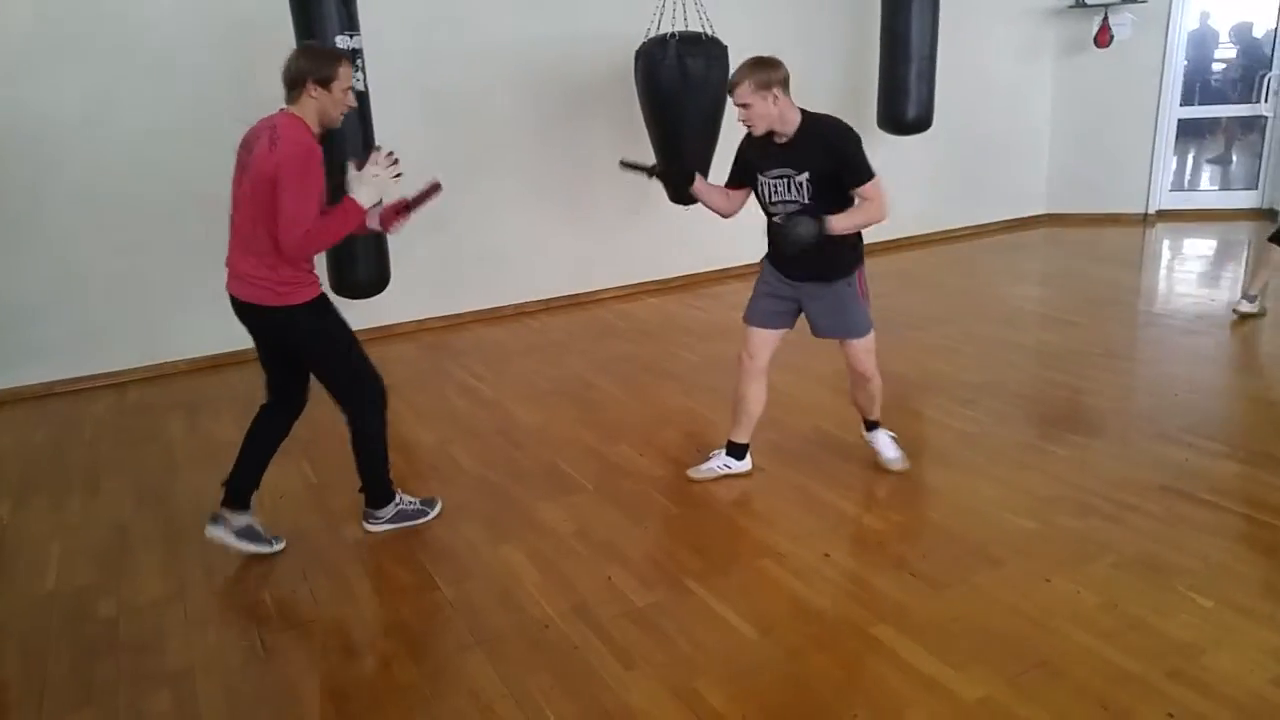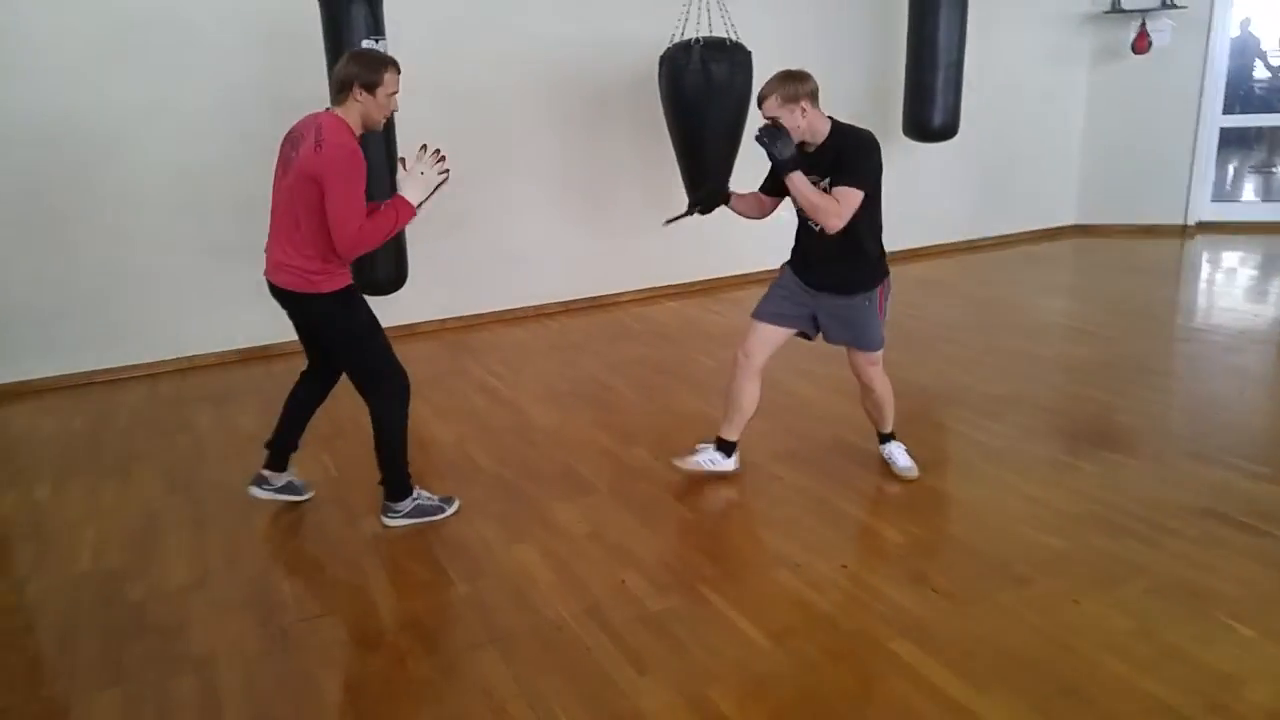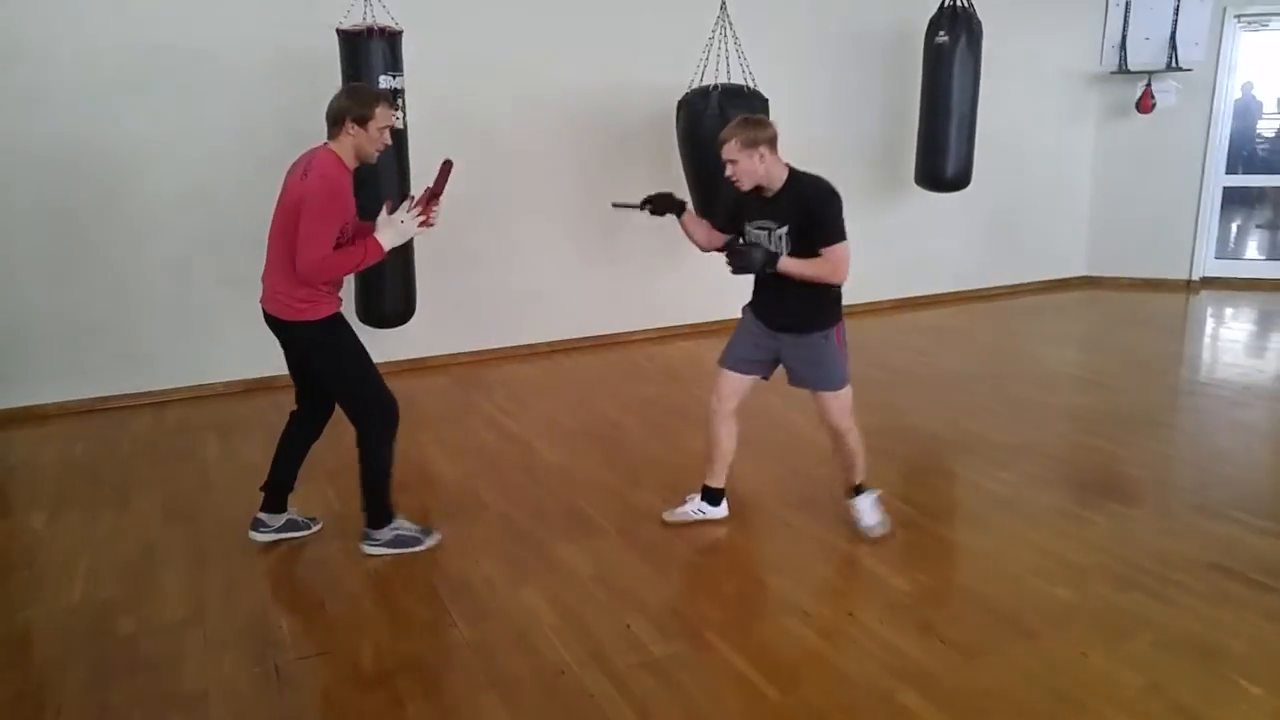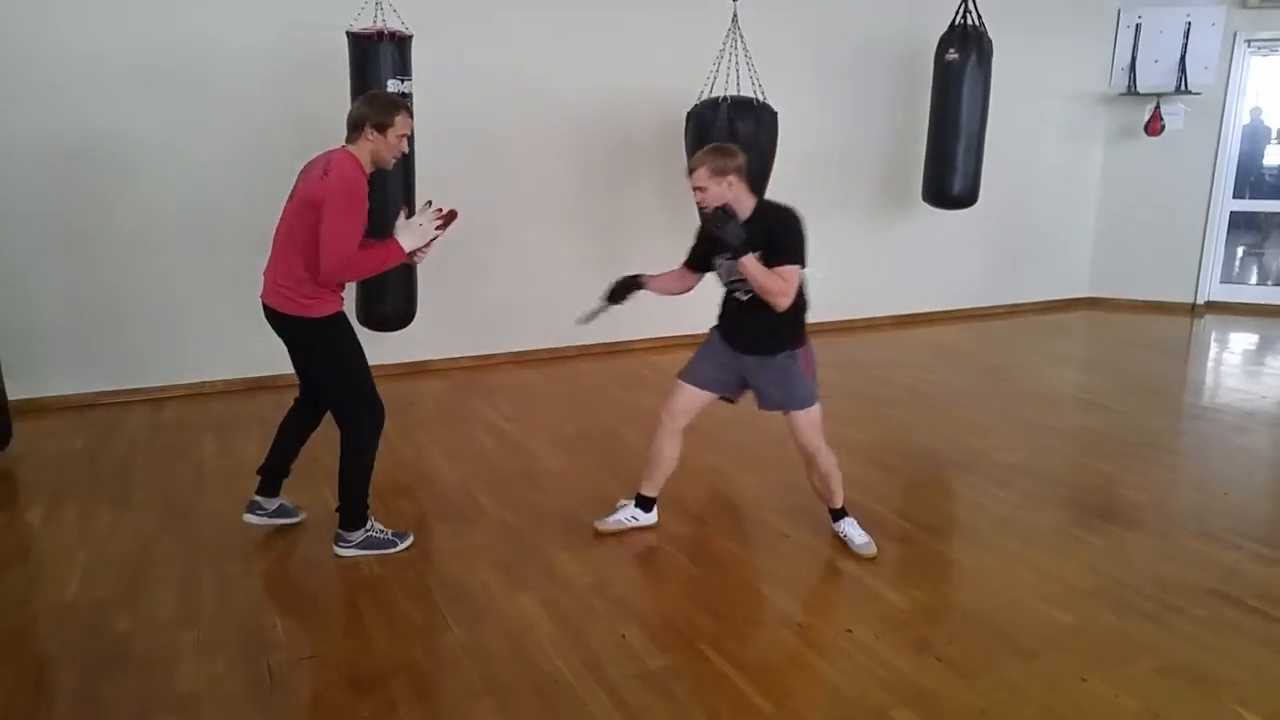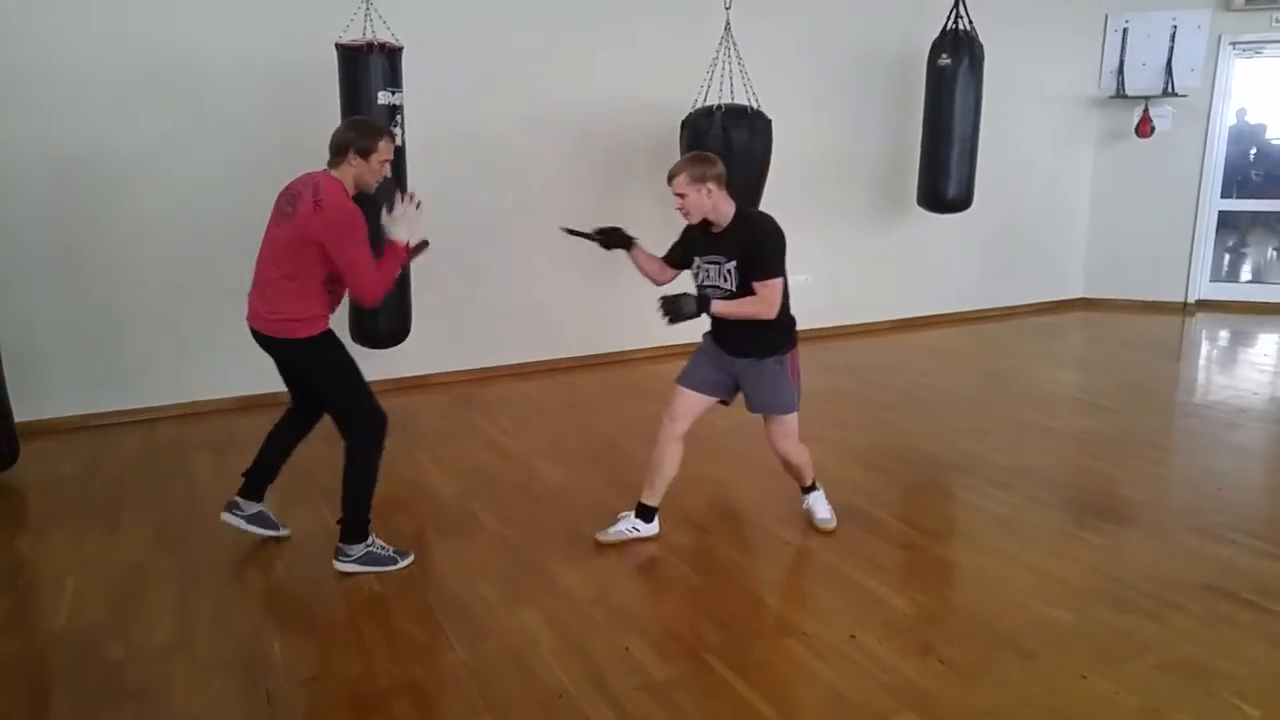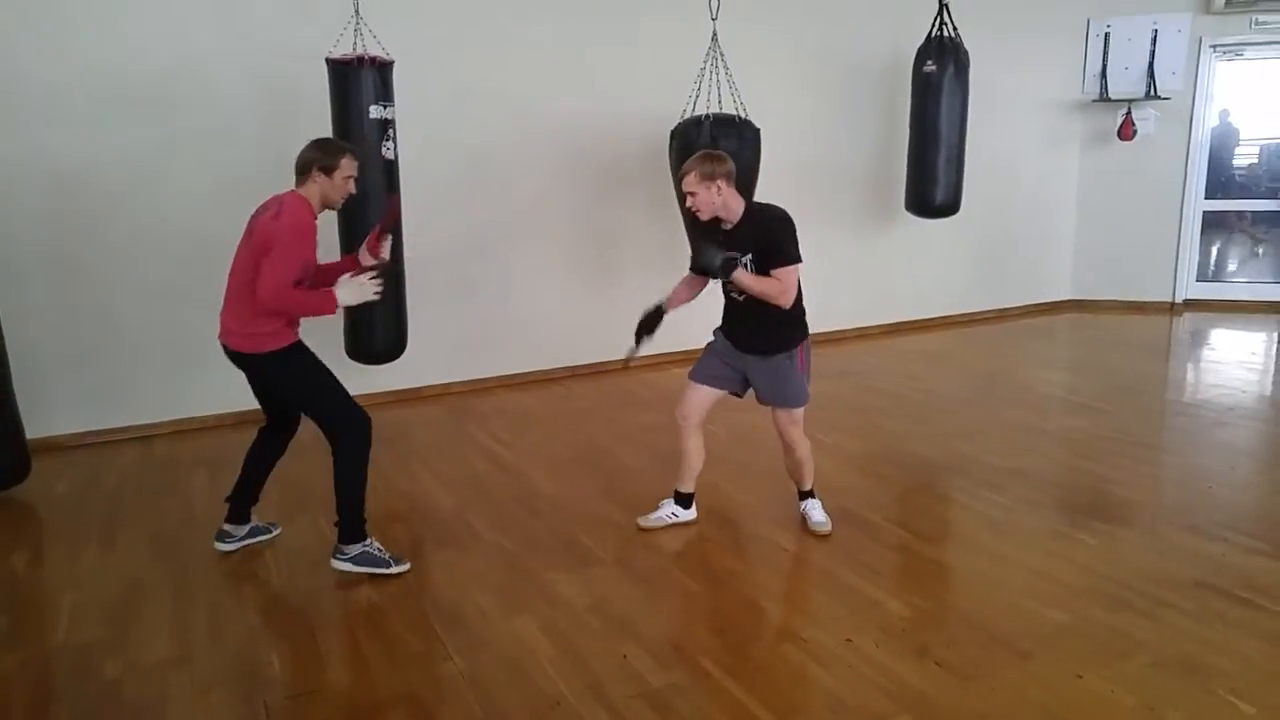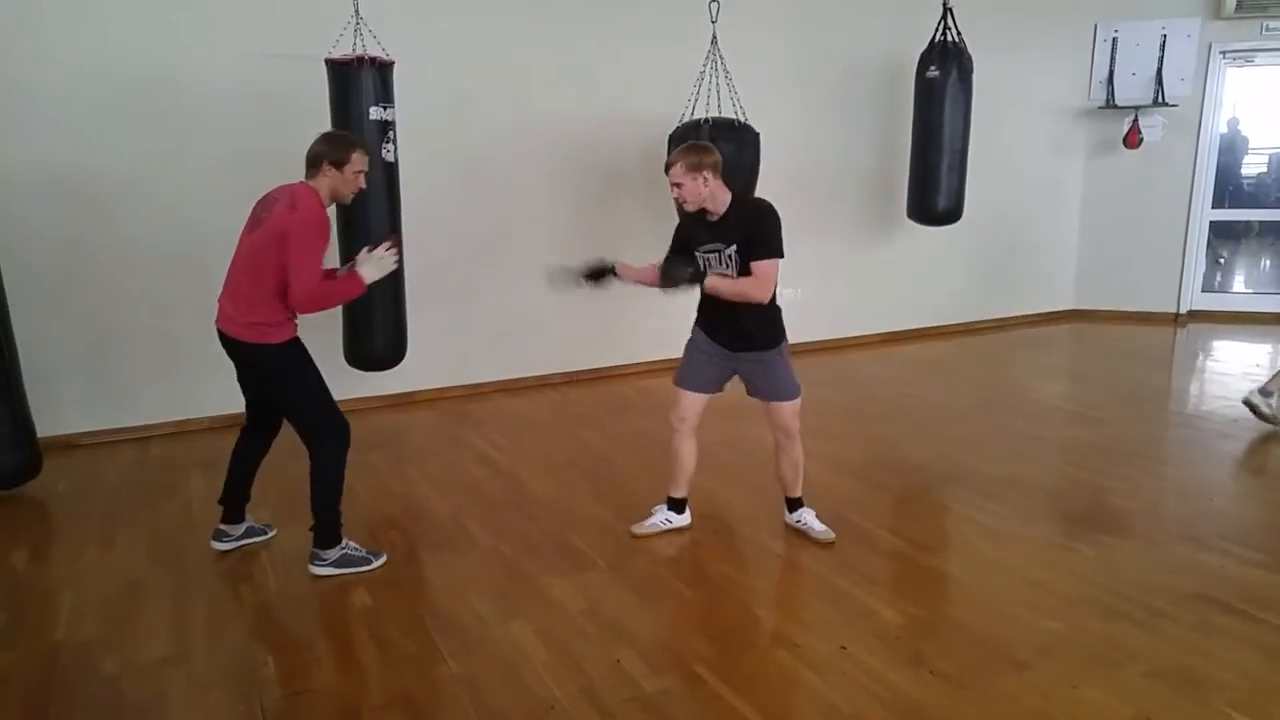
dt=0.3s
person 1, frame 1
left shoulder: (265, 132)
right shoulder: (299, 149)
right elbow: (298, 242)
left wrist: (353, 217)
right wrist: (358, 202)
left hip: (249, 293)
right hip: (287, 300)
left knee: (285, 398)
right knee: (365, 394)
left ankle: (233, 512)
right ankle: (381, 505)
person 1, frame 2
left shoulder: (308, 129)
right shoulder: (342, 151)
right elbow: (352, 242)
left wrist: (384, 209)
right wrist: (406, 200)
left hip: (288, 278)
right hip: (319, 287)
left knee: (324, 368)
right knee: (389, 386)
left ankle: (273, 471)
right ankle: (399, 498)
person 1, frame 3
left shoulder: (319, 163)
right shoulder: (329, 181)
right elbow: (314, 267)
left wrist: (394, 227)
right wrist: (382, 242)
left hip: (289, 311)
right hip: (308, 316)
left knee: (314, 408)
right knee: (378, 412)
left ankle: (272, 513)
right ankle: (380, 525)
person 1, frame 4
left shoulder: (332, 164)
right shoulder: (347, 182)
right elbow: (336, 268)
left wrist: (400, 244)
right wrist: (399, 245)
left hip: (288, 304)
right hip: (309, 311)
left knee: (315, 399)
right knee: (364, 415)
left ankle: (266, 498)
right ankle: (353, 530)
person 1, frame 5
left shoulder: (306, 187)
right shoulder: (340, 210)
right elbow: (369, 293)
left wrist: (388, 250)
right wrist: (399, 242)
left hip: (270, 322)
right hip: (298, 330)
left knee: (308, 407)
right knee: (368, 425)
left ankle: (246, 502)
right ankle: (353, 544)
person 1, frame 6
left shoulder: (282, 208)
right shoulder: (297, 221)
right elbow: (271, 295)
left wrist: (357, 263)
right wrist: (337, 297)
left hip: (245, 340)
right hip: (266, 345)
left knee: (281, 424)
right knee: (352, 428)
left ankle: (235, 524)
right ankle: (352, 544)
person 1, frame 7
left shoulder: (282, 198)
right shoulder: (311, 215)
right elbow: (307, 298)
left wrist: (345, 272)
right wrist: (361, 277)
left hip: (235, 330)
right hip: (266, 338)
left knee: (262, 423)
right knee: (329, 436)
left ankle: (231, 524)
right ankle: (327, 549)
person 2, frame 1
left shoulder: (835, 137)
right shoulder: (754, 144)
left elbow: (877, 206)
right elbow: (730, 205)
left wrist: (821, 226)
right wrist: (691, 181)
left hip: (836, 275)
right hip: (780, 271)
left knee: (862, 364)
right knee: (752, 361)
left ankle: (876, 431)
right ankle: (736, 454)
person 2, frame 2
left shoulder: (859, 146)
right shoulder: (791, 149)
left elbow: (833, 218)
right elbow: (761, 206)
left wrist: (789, 166)
right wrist: (726, 198)
left hip: (857, 286)
right hip: (800, 277)
left knee: (869, 373)
right knee: (749, 357)
left ankle: (888, 442)
right ankle: (724, 452)
person 2, frame 3
left shoulder: (817, 195)
right shoulder: (745, 197)
left elbow: (836, 273)
right elbow: (712, 240)
left wrist: (769, 259)
right wrist: (681, 211)
left hip: (815, 328)
right hip: (761, 320)
left knee: (839, 422)
right knee: (722, 404)
left ankle: (861, 495)
right ankle: (712, 500)
person 2, frame 4
left shoulder: (781, 222)
right shoulder: (714, 228)
left elbow: (782, 296)
right elbow: (685, 279)
left wrist: (739, 249)
right wrist: (641, 282)
left hip: (781, 351)
right hip: (728, 342)
left knee: (812, 444)
right knee: (671, 418)
left ankle: (841, 519)
right ankle: (643, 507)
person 2, frame 5
left shoulder: (761, 230)
right shoulder: (695, 233)
left elbow: (768, 307)
right elbow: (663, 272)
left wrist: (703, 305)
right wrist: (629, 245)
left hip: (770, 353)
right hip: (720, 348)
left knee: (784, 443)
right knee: (672, 426)
left ankle: (812, 491)
right ankle: (644, 518)
person 2, frame 6
left shoulder: (774, 223)
right shoulder: (710, 230)
left elbow: (785, 295)
right elbow: (698, 279)
left wrist: (730, 269)
right wrist: (662, 307)
left hip: (781, 347)
right hip: (731, 341)
left knee: (790, 433)
right knee: (688, 415)
left ankle: (808, 500)
right ankle: (682, 505)
person 2, frame 7
left shoulder: (759, 215)
right shoulder: (690, 225)
left elbow: (762, 289)
right elbow: (666, 274)
left wrist: (702, 279)
right wrist: (615, 270)
left hip: (762, 343)
right hip: (710, 339)
left knee: (788, 429)
right knee: (681, 422)
left ankle: (797, 511)
right ankle: (677, 510)
